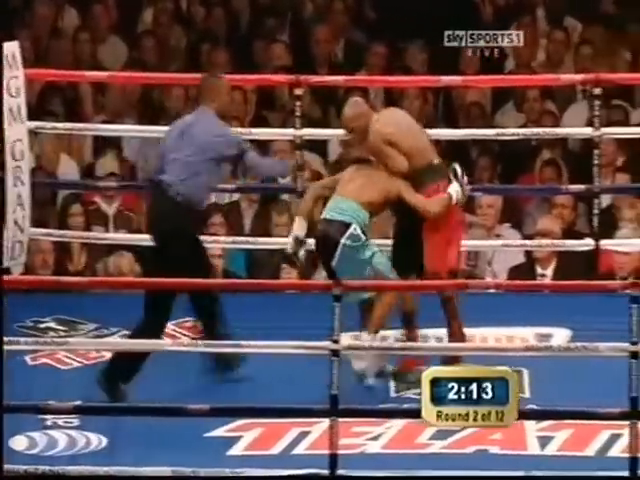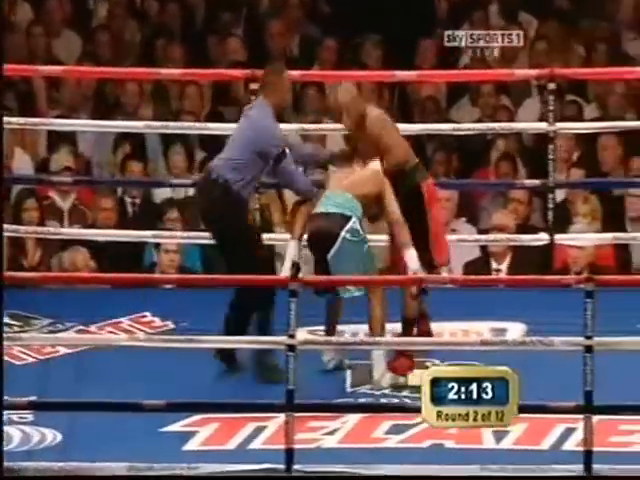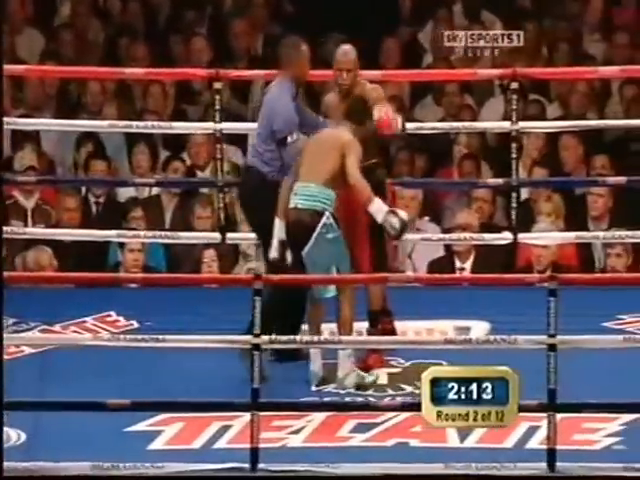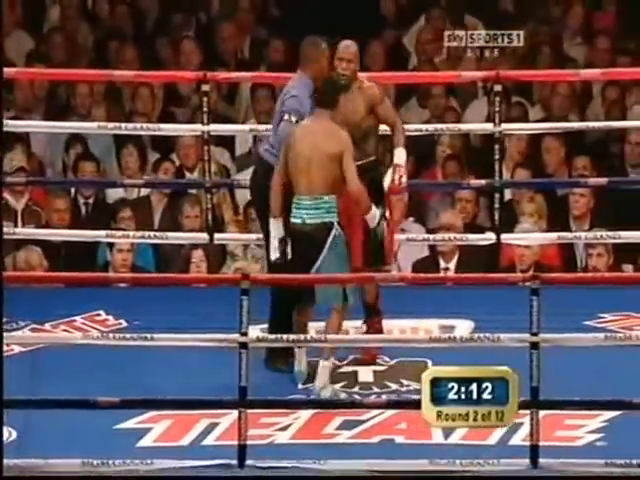
dt=0.4s
person 1, frame 1
left shoulder: (179, 126)
right shoulder: (221, 133)
left elbow: (157, 171)
right elbow: (257, 166)
right wrist: (290, 167)
left hip: (161, 206)
right hip: (180, 215)
left knee: (202, 280)
right knee: (161, 302)
left ankle: (221, 352)
right ankle: (116, 372)
person 1, frame 2
left shoulder: (257, 114)
right shoulder: (266, 126)
left elbow: (291, 150)
right elbow: (291, 176)
left wrist: (326, 154)
right wrist: (319, 193)
left hip: (217, 193)
right hip: (223, 200)
left knee: (250, 274)
right knee: (262, 273)
left ankle: (228, 348)
right ankle: (261, 354)
person 1, frame 3
left shoulder: (285, 94)
right shoulder: (283, 105)
left elbow: (310, 123)
right elbow: (293, 163)
left hip: (264, 184)
right hip: (261, 188)
right knee: (284, 270)
person 1, frame 4
left shoulder: (304, 92)
right shoulder: (298, 96)
right elbow: (284, 142)
right hip: (272, 180)
left ankle: (285, 344)
right ankle: (277, 350)
person 2, frame 1
left shoulder: (374, 137)
right shoulder: (394, 113)
left elbow: (402, 167)
right elbow: (420, 141)
left hip: (426, 187)
right hip: (442, 180)
left knee: (405, 268)
right knee: (439, 267)
left ankle: (411, 341)
right ankle: (455, 333)
person 2, frame 2
left shoulder: (374, 121)
right shoulder: (357, 127)
left elbow: (399, 156)
left hip: (412, 187)
right hip: (400, 186)
right knee: (404, 265)
left ankle: (406, 349)
right ankle: (422, 326)
person 2, frame 3
left shoulder: (370, 93)
left elbow: (397, 124)
left wrist: (391, 121)
left hip: (370, 178)
left knee: (372, 260)
right knee: (362, 258)
right ankle: (385, 322)
person 2, frame 4
left shoulder: (370, 92)
left elbow: (396, 125)
left wrist: (399, 159)
left hip: (369, 175)
left knee: (368, 256)
right knee: (354, 256)
left ankle: (372, 329)
right ankle: (373, 320)
person 3, frame 1
left shoulder: (355, 169)
right shoulder: (395, 183)
left elbow: (315, 190)
right elbow: (432, 209)
left wrist: (299, 228)
right wrist: (455, 190)
left hip: (323, 232)
right hip: (346, 232)
left knee: (368, 290)
right knee: (392, 287)
left ankle: (369, 357)
right ankle: (365, 355)
person 3, frame 2
left shoulder: (338, 172)
right shoulder: (379, 179)
left elbow: (305, 207)
right elbow: (395, 219)
left wrist: (293, 251)
right wrist: (412, 259)
left hip: (317, 224)
right hip: (342, 223)
left knee: (336, 285)
right knee: (375, 289)
left ankle: (331, 354)
right ankle: (380, 369)
person 3, frame 3
left shoulder: (318, 138)
right shoulder: (351, 142)
left elbow: (289, 183)
right elbow: (354, 180)
left wrist: (279, 230)
right wrist: (383, 212)
left hip: (295, 212)
right hip: (317, 214)
left knee: (317, 288)
right knee: (345, 287)
left ankle: (316, 365)
right ankle: (346, 368)
person 3, frame 4
left shoulder: (296, 133)
right shoulder: (341, 138)
left elbow: (278, 183)
right elbow: (354, 188)
left wrist: (277, 228)
right wrist: (375, 217)
left hip: (297, 222)
right hip: (324, 223)
left knee: (303, 295)
right knee: (338, 302)
left ankle: (301, 363)
right ankle: (322, 379)
